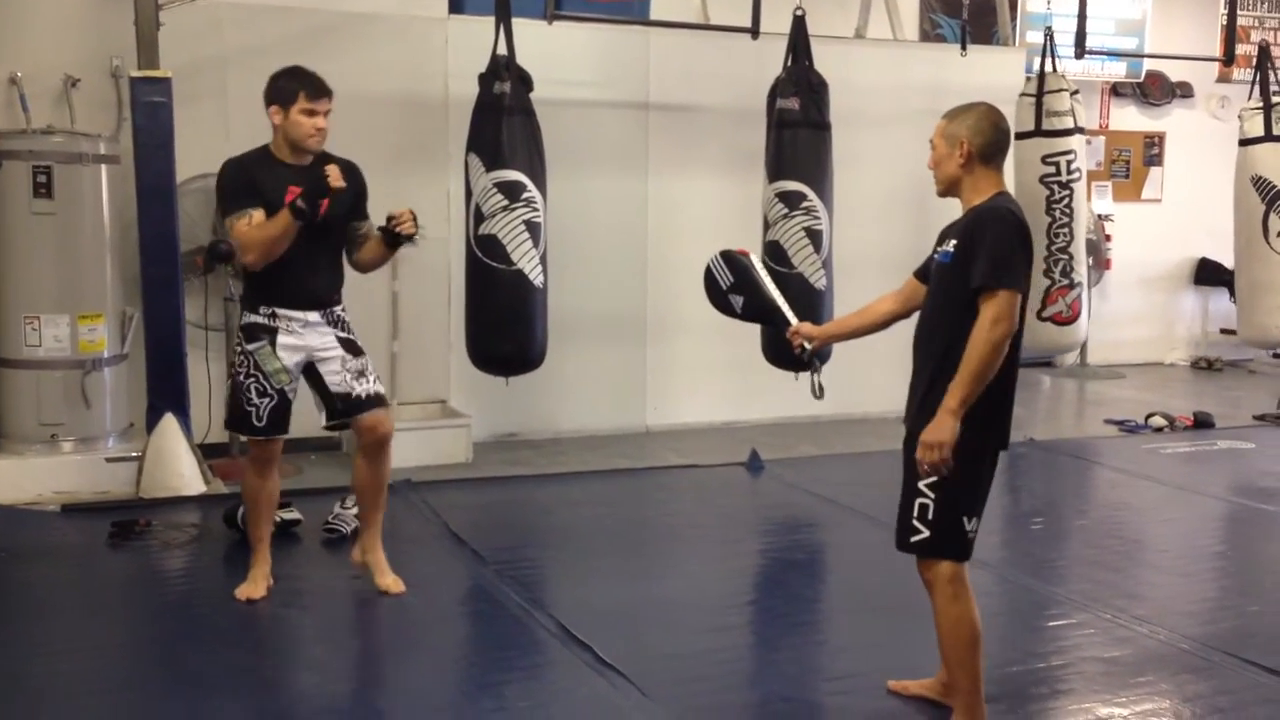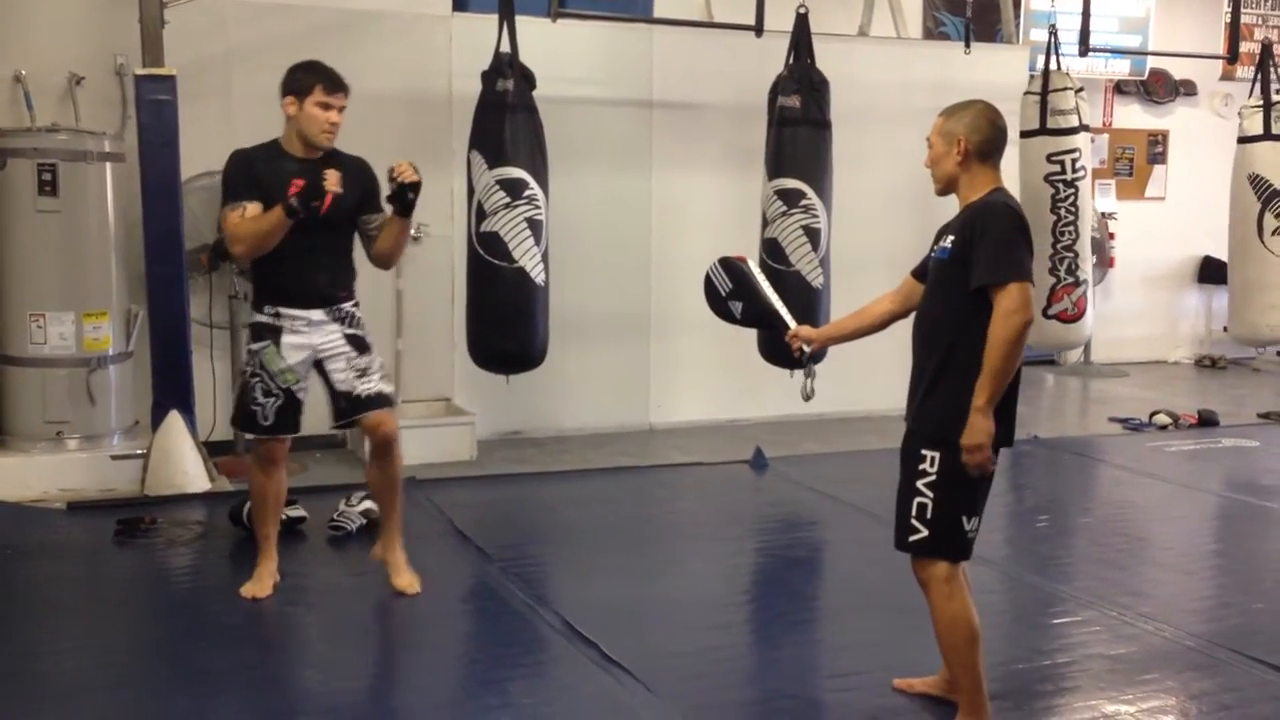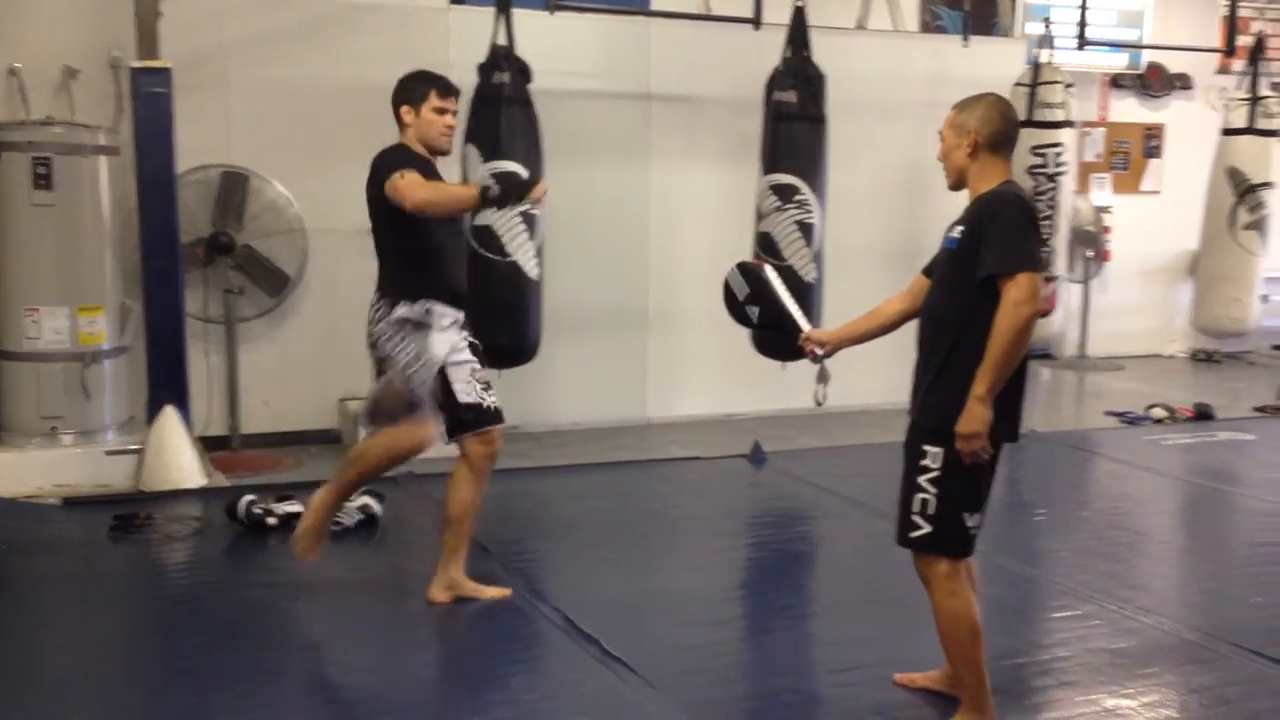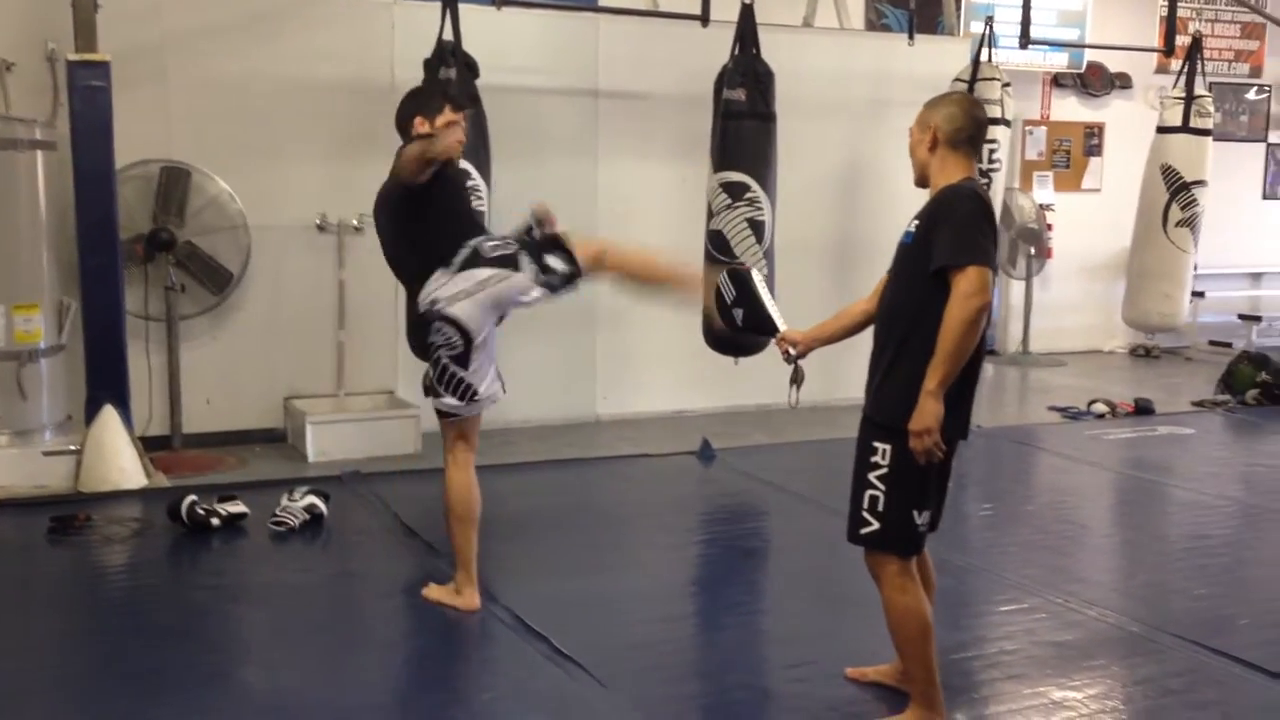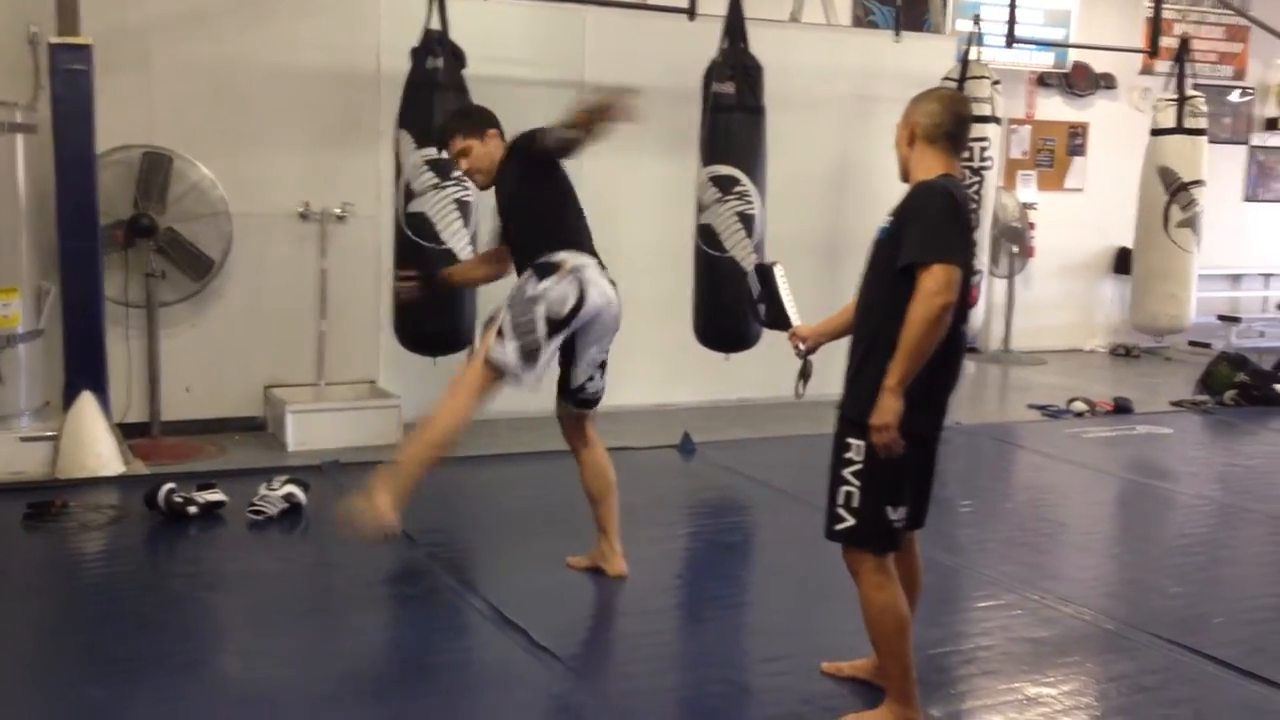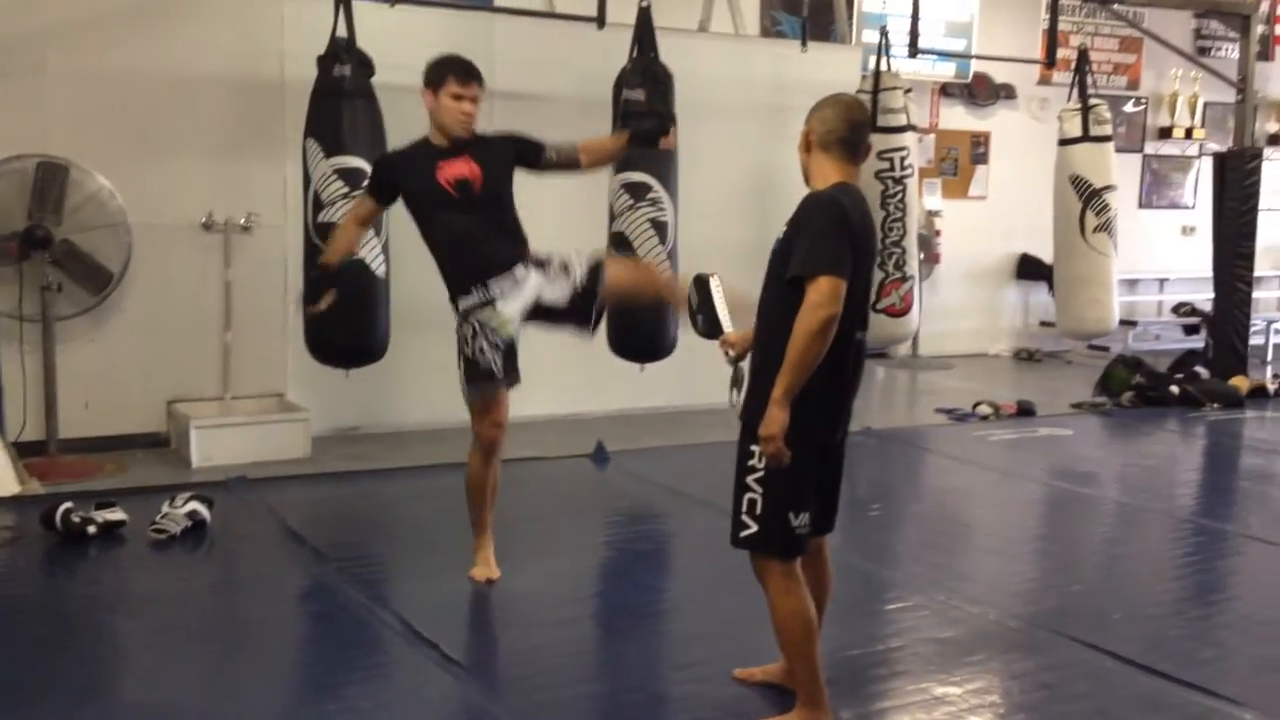
dt=0.5s
person 1, frame 1
left shoulder: (997, 222)
right shoulder: (963, 228)
left elbow: (999, 323)
right elbow: (901, 301)
left wrist: (950, 415)
right wrist: (822, 332)
left hip: (955, 428)
right hip: (936, 421)
left knee: (941, 564)
right knee: (939, 558)
person 1, frame 2
left shoulder: (995, 217)
right shoulder: (961, 225)
left elbow: (1015, 313)
right elbow: (899, 301)
left wrist: (982, 411)
right wrist: (821, 335)
left hip: (960, 425)
right hip: (936, 419)
left knee: (935, 562)
right knee: (941, 556)
person 1, frame 3
left shoulder: (1005, 208)
right shoulder: (975, 216)
left elbow: (1024, 302)
right elbow: (912, 299)
left wrist: (981, 400)
right wrist: (835, 338)
left hip: (962, 418)
right hip: (942, 413)
left knee: (937, 559)
right knee: (949, 551)
person 1, frame 4
left shoulder: (961, 203)
right shoulder: (941, 208)
left elbow: (973, 296)
right elbow: (884, 298)
left wrist: (933, 395)
right wrist: (810, 338)
left hip: (916, 414)
right hip: (900, 408)
left knee: (888, 555)
right knee: (907, 546)
right ankle: (909, 667)
person 1, frame 5
left shoulder: (931, 199)
right shoulder: (938, 200)
left elbow: (938, 295)
left wrist: (892, 390)
right wrist: (819, 333)
left hip: (889, 407)
right hip: (908, 408)
left knee: (867, 551)
right knee: (897, 539)
right ankle: (887, 662)
person 1, frame 6
left shoulder: (823, 208)
right shoulder: (852, 208)
left elbow: (823, 308)
left wrist: (779, 401)
right wrist: (747, 339)
left hip: (792, 414)
right hip: (821, 412)
left knee: (773, 557)
right knee: (807, 543)
right ankle: (796, 667)
person 2, frame 1
left shoulder: (345, 175)
right shoulder: (242, 173)
left elbow: (361, 259)
right elbow: (252, 254)
left wrist: (392, 238)
right wrist: (305, 202)
left hip: (329, 321)
right hip: (268, 325)
left knee: (376, 426)
right knee: (264, 449)
left ankle: (370, 546)
right ankle: (260, 564)
person 2, frame 2
left shoulder: (355, 172)
right shoulder: (249, 165)
left elbow: (384, 256)
right elbow: (241, 246)
left wrist: (403, 206)
right wrist: (298, 202)
left hip: (339, 319)
right hip: (278, 324)
left knee: (383, 428)
right knee: (270, 448)
left ankle: (391, 547)
right ankle: (267, 562)
person 2, frame 3
left shoulder: (421, 172)
right shoulder: (397, 163)
right elbow: (420, 199)
right wrist: (496, 194)
left hip: (446, 326)
right hip: (409, 317)
left knee: (482, 448)
right knee: (410, 439)
left ankle: (449, 575)
right ankle: (328, 499)
person 2, frame 4
left shoulder: (389, 202)
right shoulder: (421, 159)
right elbow: (419, 162)
right wrist: (433, 147)
left hip: (442, 308)
right hip: (489, 266)
left knee: (460, 445)
right knee: (600, 253)
left ankle: (464, 586)
right ankle: (702, 288)
person 2, frame 5
left shoulder: (530, 155)
right shoulder: (512, 195)
left elbow: (573, 131)
right elbow: (490, 268)
left wrist: (597, 109)
right wrist: (432, 278)
left hip: (566, 281)
right hip: (601, 299)
left knee: (471, 385)
right knee: (577, 427)
left ankle: (384, 498)
right ankle: (611, 550)
person 2, frame 6
left shoulder: (500, 149)
right shoulder: (402, 166)
left elbow: (579, 157)
right elbow: (355, 221)
left wrist: (636, 138)
right wrist: (327, 274)
left hip: (531, 277)
right hip: (483, 306)
left knee: (637, 280)
right knee: (490, 431)
right ankle: (483, 546)
